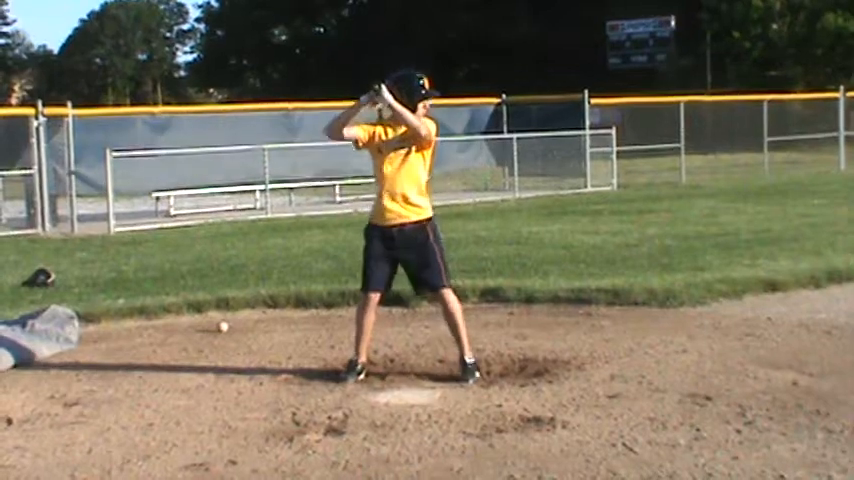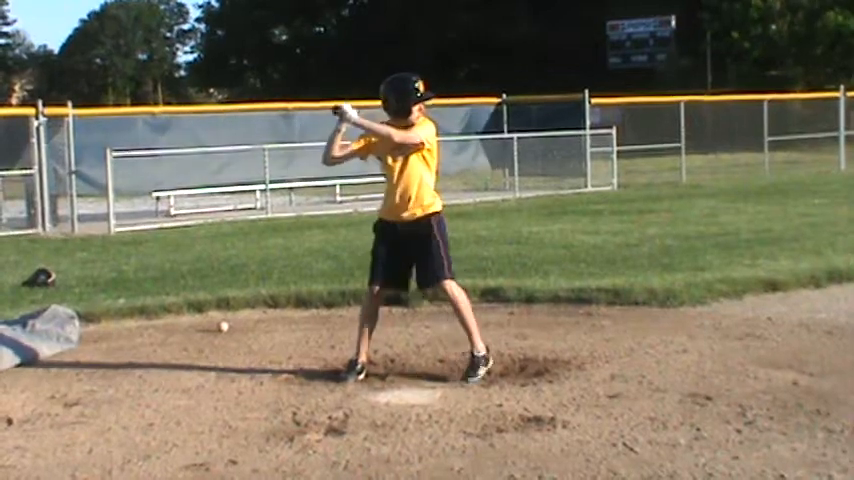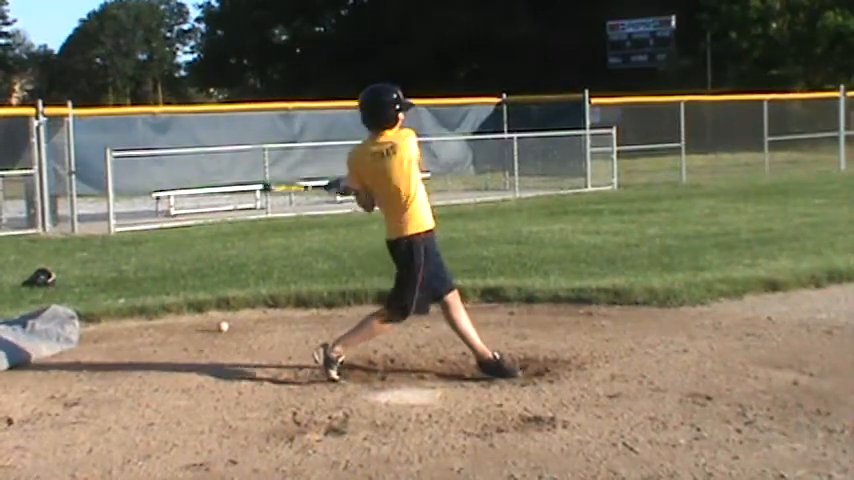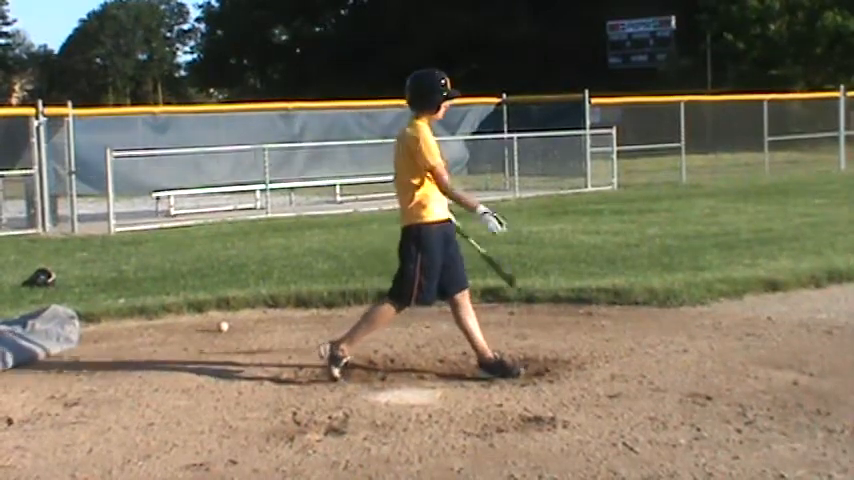
dt=0.7s
person 1, frame 1
left shoulder: (426, 128)
right shoulder: (376, 131)
left elbow: (421, 132)
right elbow: (332, 132)
left wrist: (391, 102)
right wrist: (361, 104)
left hip: (418, 224)
right hip: (382, 227)
left knee: (443, 292)
right knee: (370, 296)
left ankle: (467, 358)
right ankle: (359, 360)
person 1, frame 2
left shoulder: (425, 128)
right shoulder: (373, 136)
left elbow: (399, 138)
right elbow: (331, 158)
left wrist: (357, 120)
right wrist: (341, 126)
left hip: (426, 219)
right hip: (390, 222)
left knee: (446, 284)
right knee: (374, 291)
left ankle: (479, 350)
right ankle: (359, 361)
person 1, frame 3
left shoulder: (357, 157)
right shoulder: (407, 138)
left elbow: (367, 205)
left wrist: (354, 186)
left hip: (402, 235)
right hip: (416, 235)
left knee: (449, 296)
right knee: (397, 311)
left ankle: (485, 357)
right ankle: (334, 351)
person 1, frame 4
left shoulder: (410, 132)
right shoulder: (421, 134)
right elbow: (443, 182)
right wrist: (479, 209)
left hip: (437, 224)
right hip: (424, 225)
left knee: (459, 293)
right knee: (400, 298)
left ankle: (486, 358)
right ankle: (340, 349)
